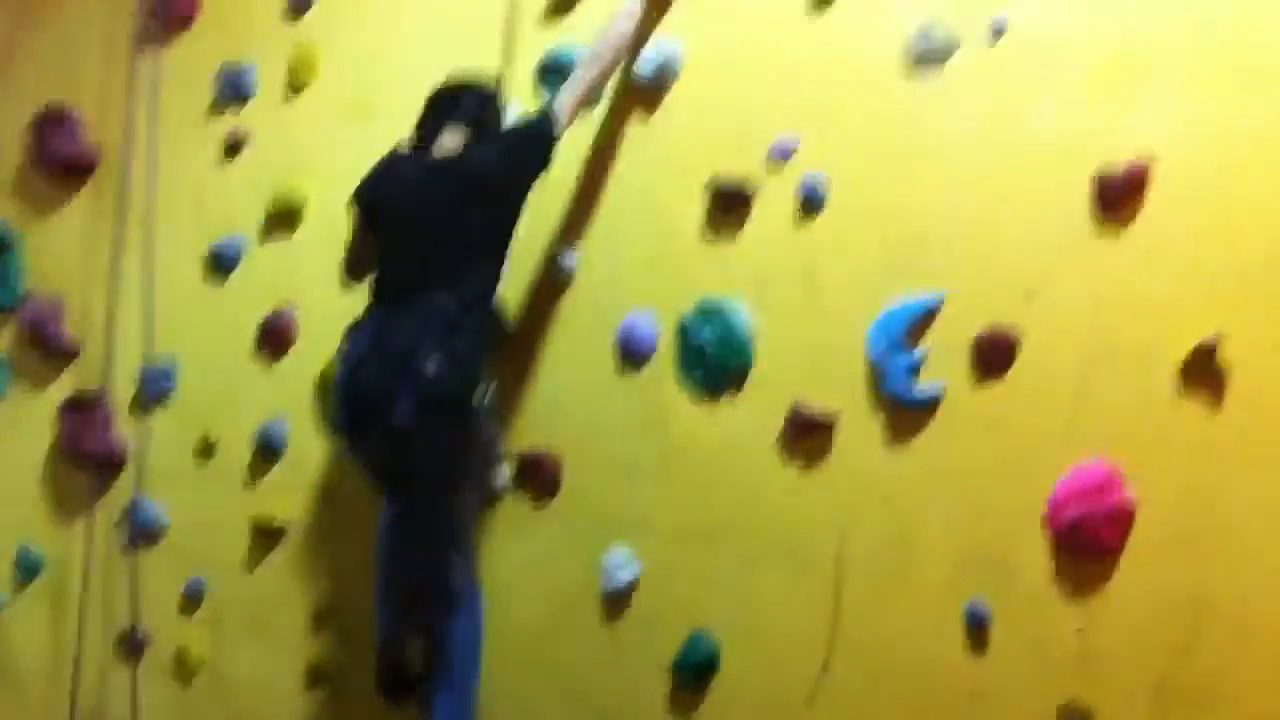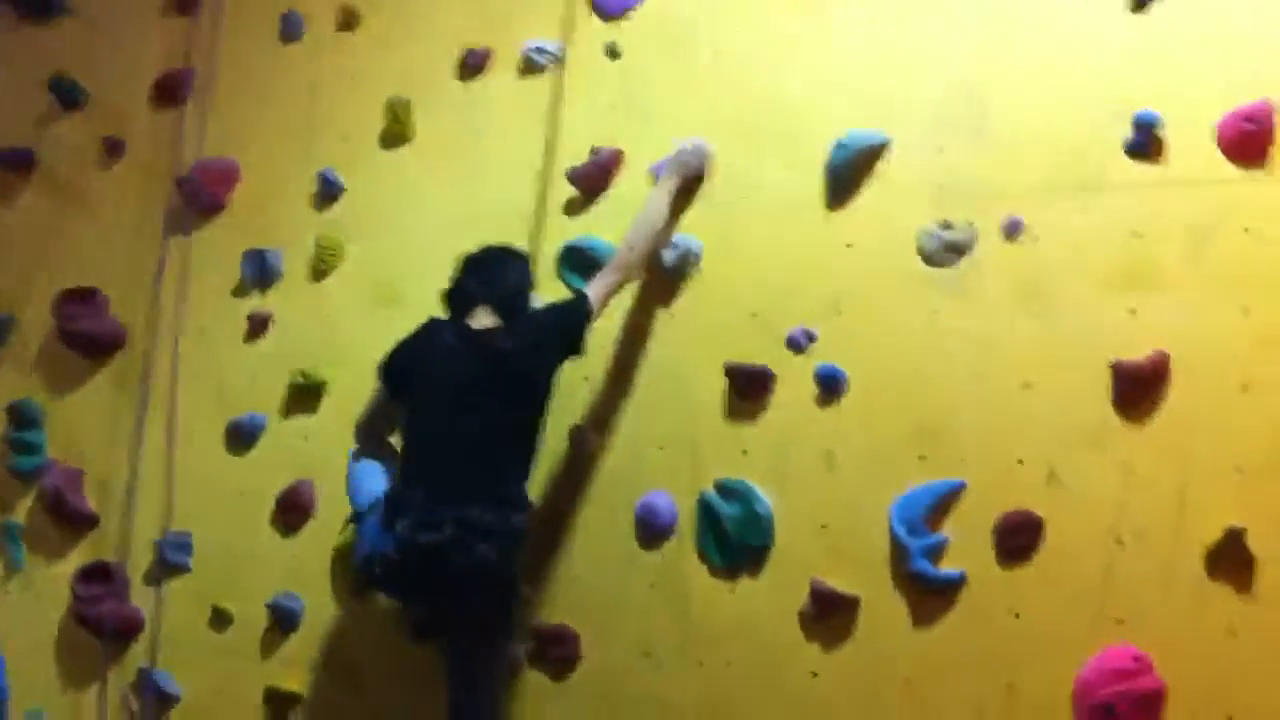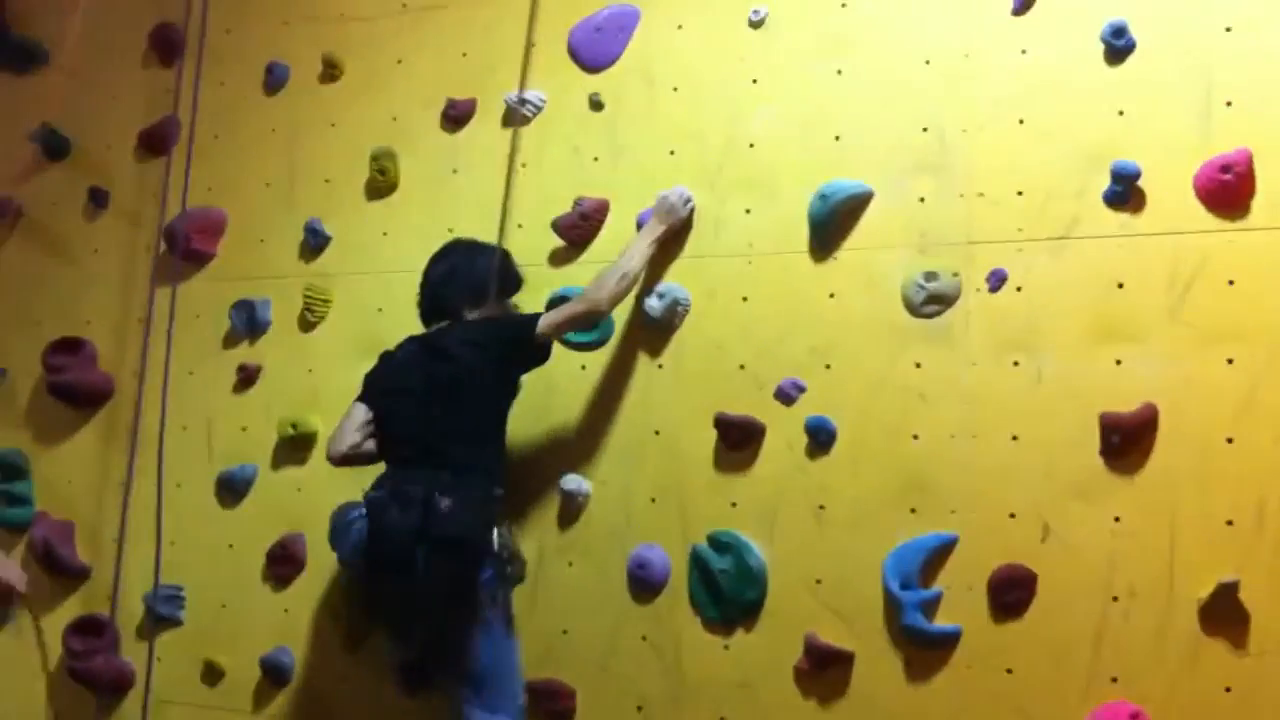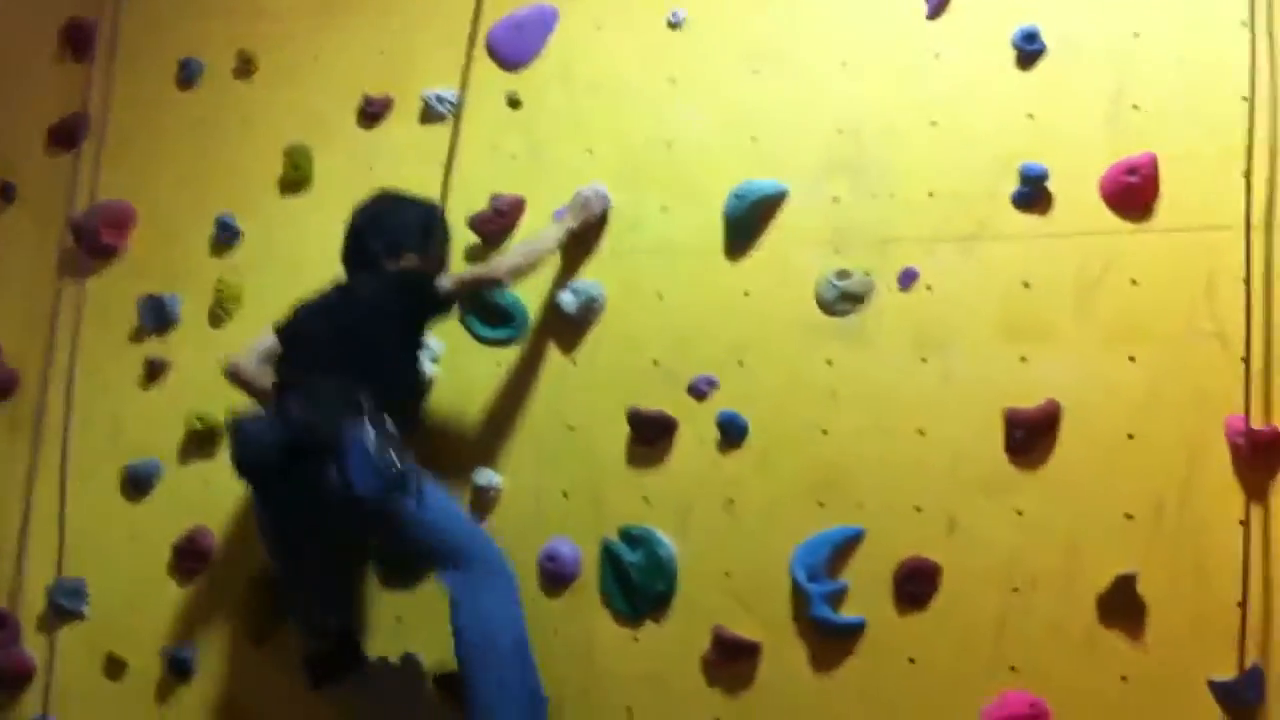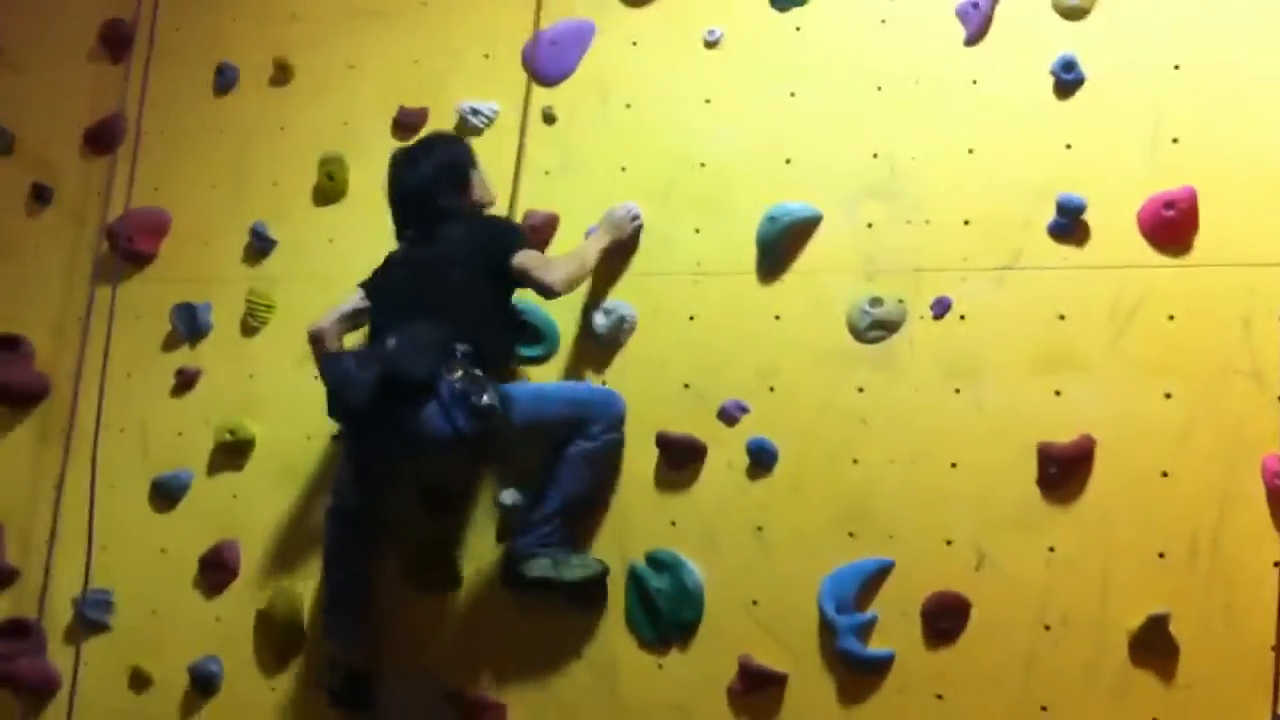
dt=0.7s
person 1, frame 1
left shoulder: (392, 175)
right shoulder: (505, 160)
left elbow: (354, 267)
right elbow: (593, 70)
left hip: (367, 379)
right hip: (442, 392)
left knee: (407, 510)
right knee: (450, 570)
left ankle: (392, 659)
person 1, frame 2
left shoulder: (424, 345)
right shoulder: (539, 340)
left elbow: (367, 435)
right elbow: (624, 266)
right wrist: (670, 181)
left hip: (398, 554)
right hip: (482, 564)
left ankle: (425, 609)
person 1, frame 3
left shoulder: (394, 362)
right shoulder: (494, 341)
left elbow: (340, 448)
right elbow: (596, 302)
right wrist: (654, 229)
left hip: (388, 540)
right hip: (464, 544)
left knee: (347, 522)
left ankle: (420, 648)
person 1, frame 4
left shoulder: (316, 311)
right shoulder: (400, 294)
left elbow: (241, 363)
right elbow: (496, 271)
right wrist: (567, 222)
left hip: (285, 465)
right hip: (355, 457)
right knee: (481, 569)
left ankle: (329, 644)
person 1, frame 5
left shoulder: (400, 259)
right shoulder: (490, 233)
left elbow: (322, 330)
right elbow: (553, 280)
left wrist: (355, 398)
right wrist: (602, 238)
left hip: (376, 406)
right hip: (444, 400)
left knee: (351, 519)
right knee: (601, 411)
left ankle: (348, 663)
right ankle: (539, 551)
